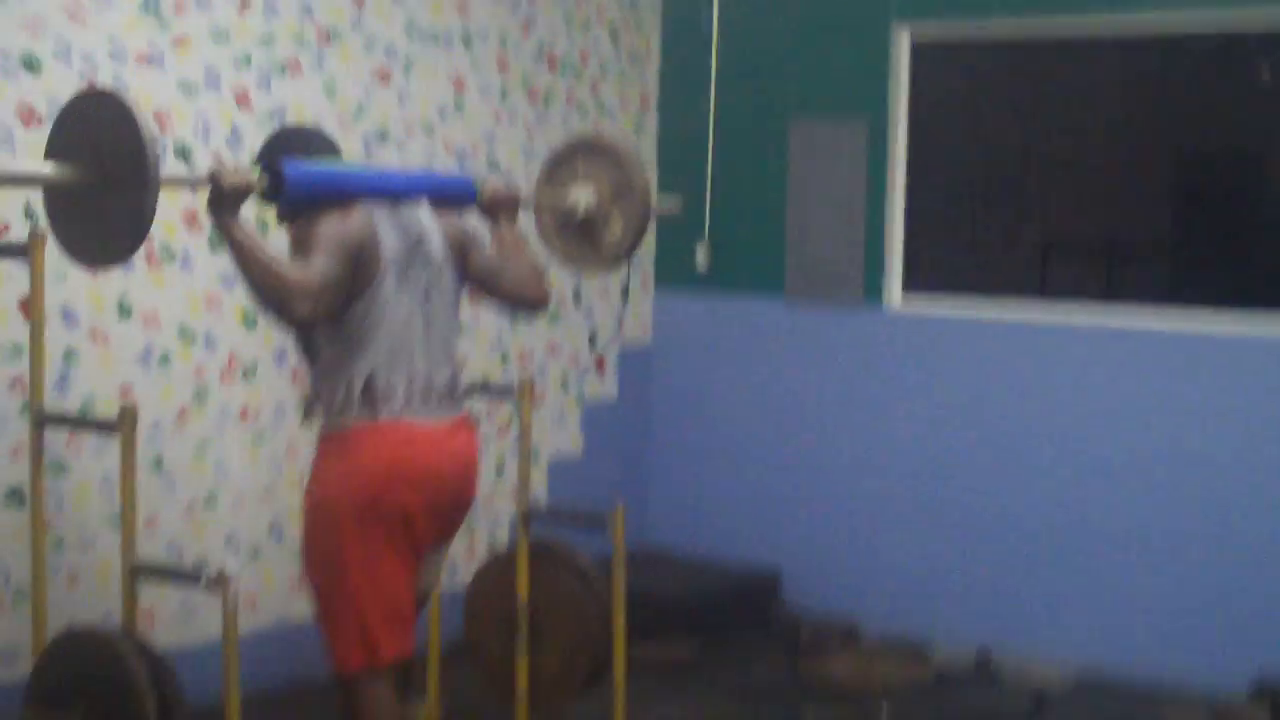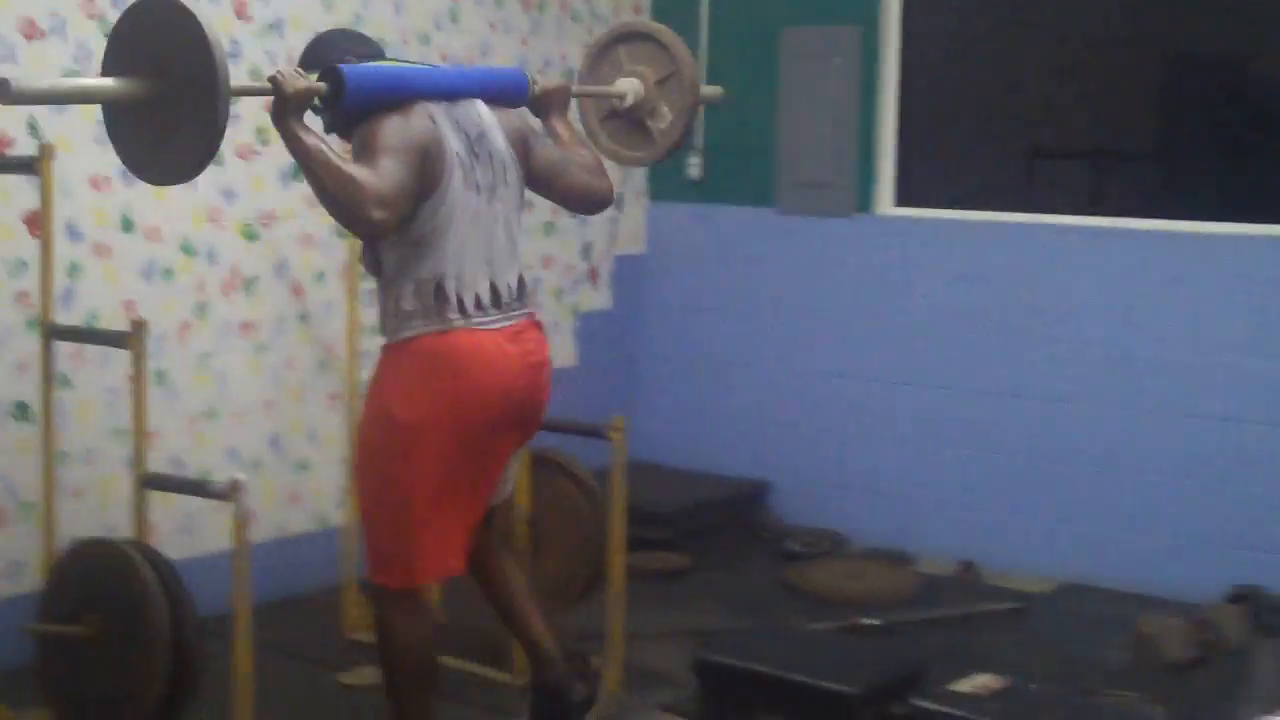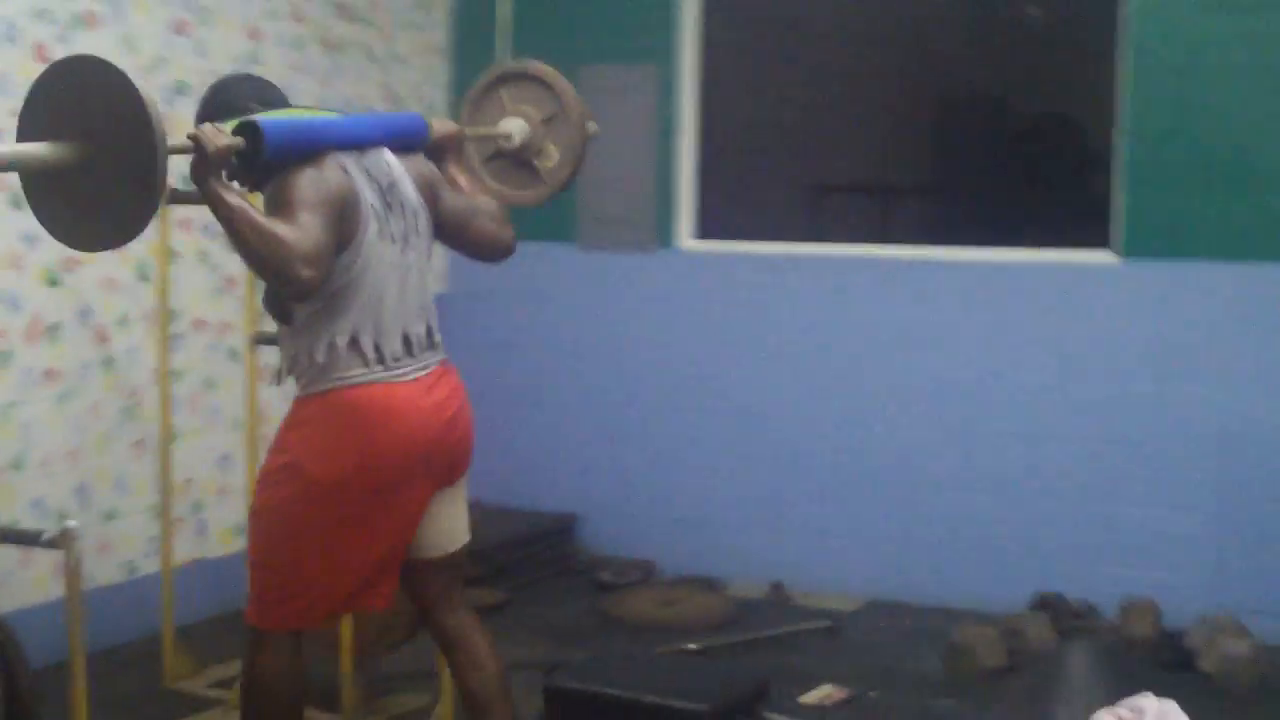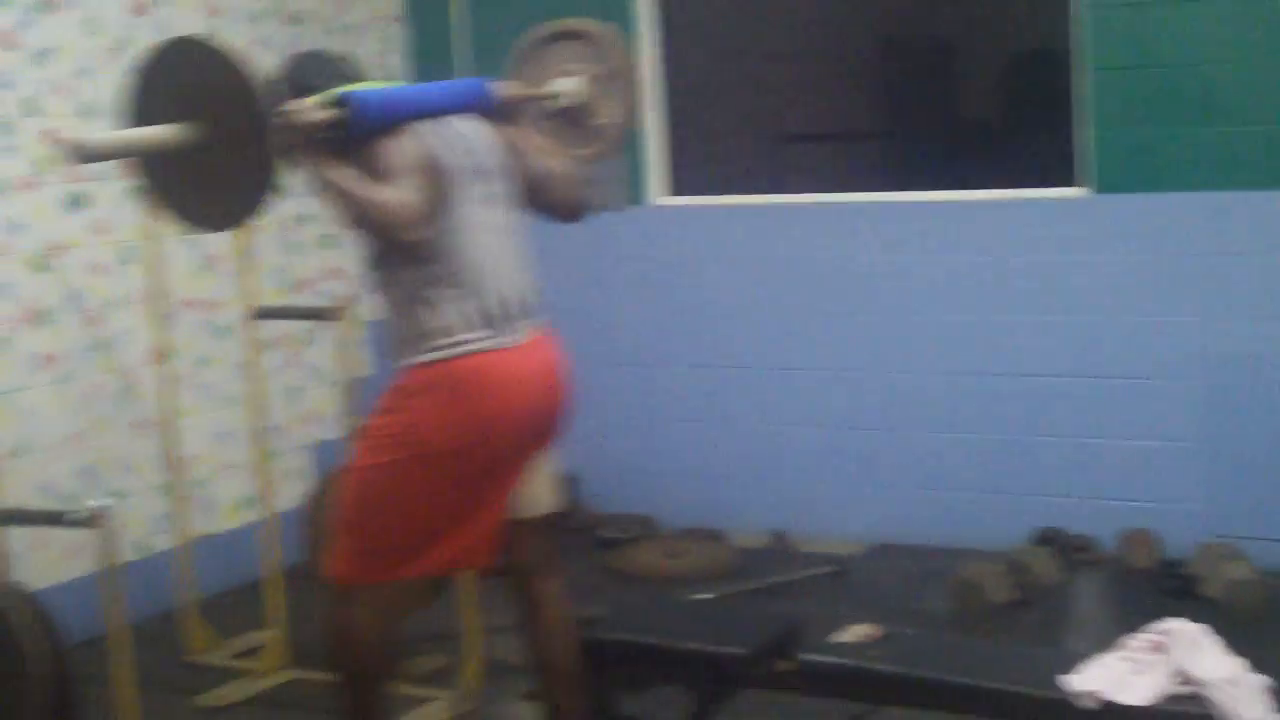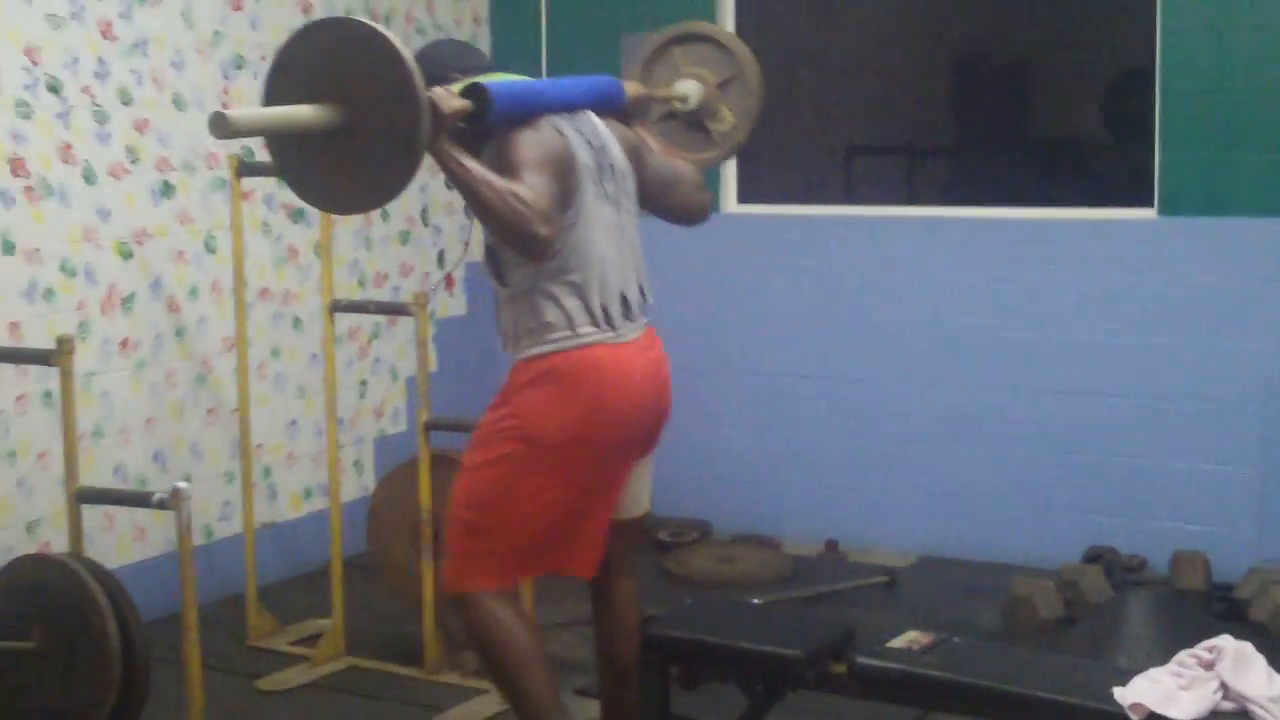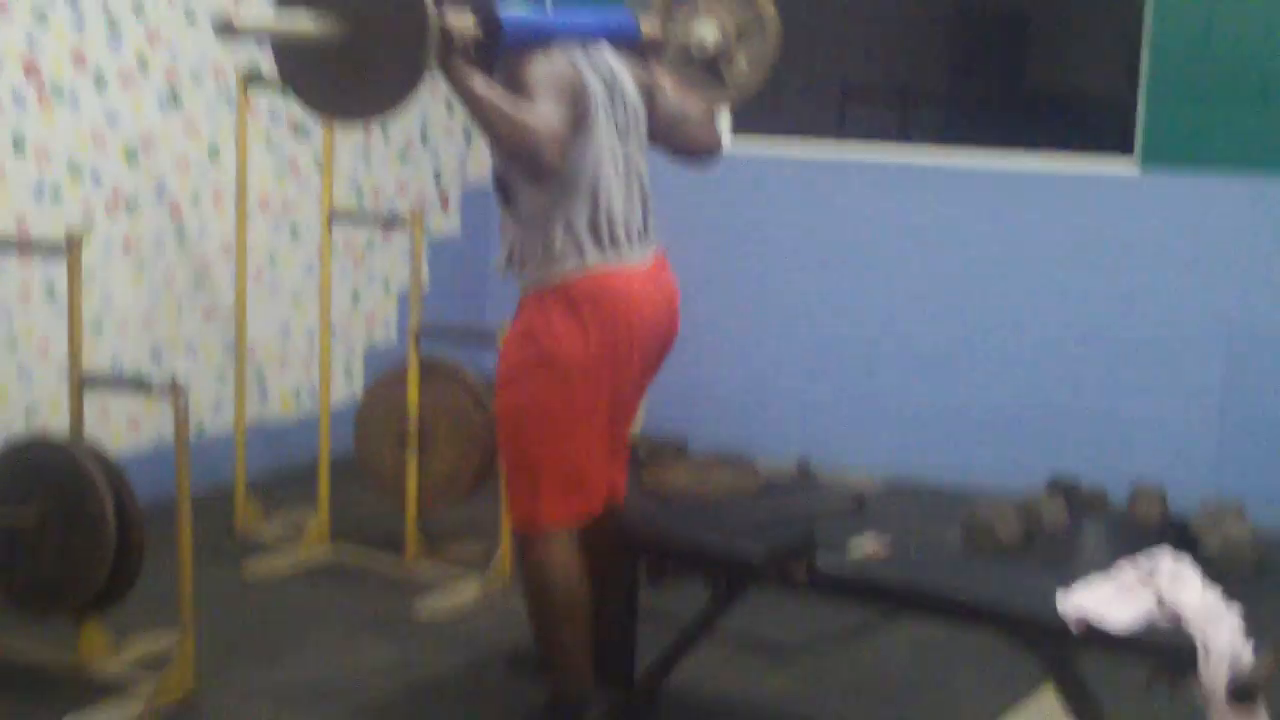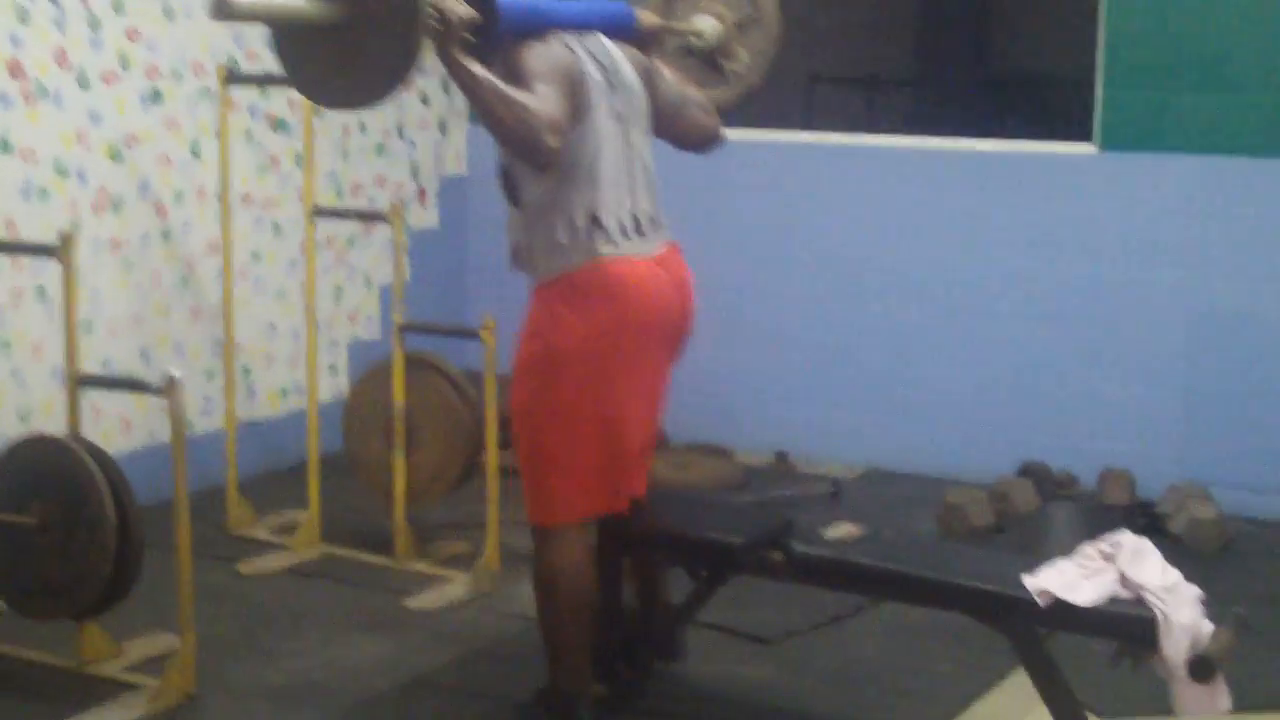
dt=0.3s
person 1, frame 1
left shoulder: (335, 227)
right shoulder: (439, 223)
left elbow: (301, 303)
right elbow: (530, 291)
left wrist: (230, 220)
right wrist: (504, 220)
left hip: (374, 452)
right hip: (451, 445)
left knee: (365, 659)
right knee: (391, 623)
person 1, frame 2
left shoulder: (394, 129)
right shoulder: (500, 119)
left elbow: (374, 210)
right elbow: (595, 190)
left wrist: (292, 124)
right wrist: (555, 115)
left hip: (441, 364)
right hip: (520, 352)
left knee: (398, 576)
right knee: (477, 533)
person 1, frame 3
left shoulder: (305, 181)
right shoulder: (403, 163)
left elbow: (299, 267)
right elbow: (498, 238)
left wrist: (216, 185)
right wrist: (450, 161)
left hip: (355, 417)
right hip: (439, 402)
left knee: (275, 619)
right knee: (447, 605)
person 1, frame 4
left shoulder: (392, 148)
right shoulder: (478, 129)
left elbow: (408, 233)
right elbow: (572, 198)
left wrist: (319, 160)
right wrist: (514, 126)
left hip: (459, 385)
right hip: (534, 366)
left knee: (357, 576)
right knee: (537, 571)
person 1, frame 5
left shoulder: (521, 142)
right shoulder: (600, 128)
left elbow: (534, 229)
right elbow: (694, 201)
left wrist: (445, 149)
right wrist: (641, 124)
left hip: (568, 379)
right hip: (640, 366)
left knee: (478, 585)
right knee: (611, 573)
person 1, frame 6
left shoulder: (533, 66)
right shoulder: (612, 59)
left elbow: (540, 152)
right elbow: (704, 137)
left wrist: (459, 70)
right wrist: (655, 63)
left hip: (582, 305)
right hip: (646, 287)
left knee: (546, 517)
right knee: (596, 494)
right ankle: (597, 658)
person 1, frame 7
left shoulder: (531, 59)
left elbow: (543, 140)
right elbow: (704, 129)
left wrist: (456, 59)
left hip: (593, 294)
right hip: (661, 278)
left knee: (562, 514)
right knee: (623, 473)
right ankle: (650, 621)
